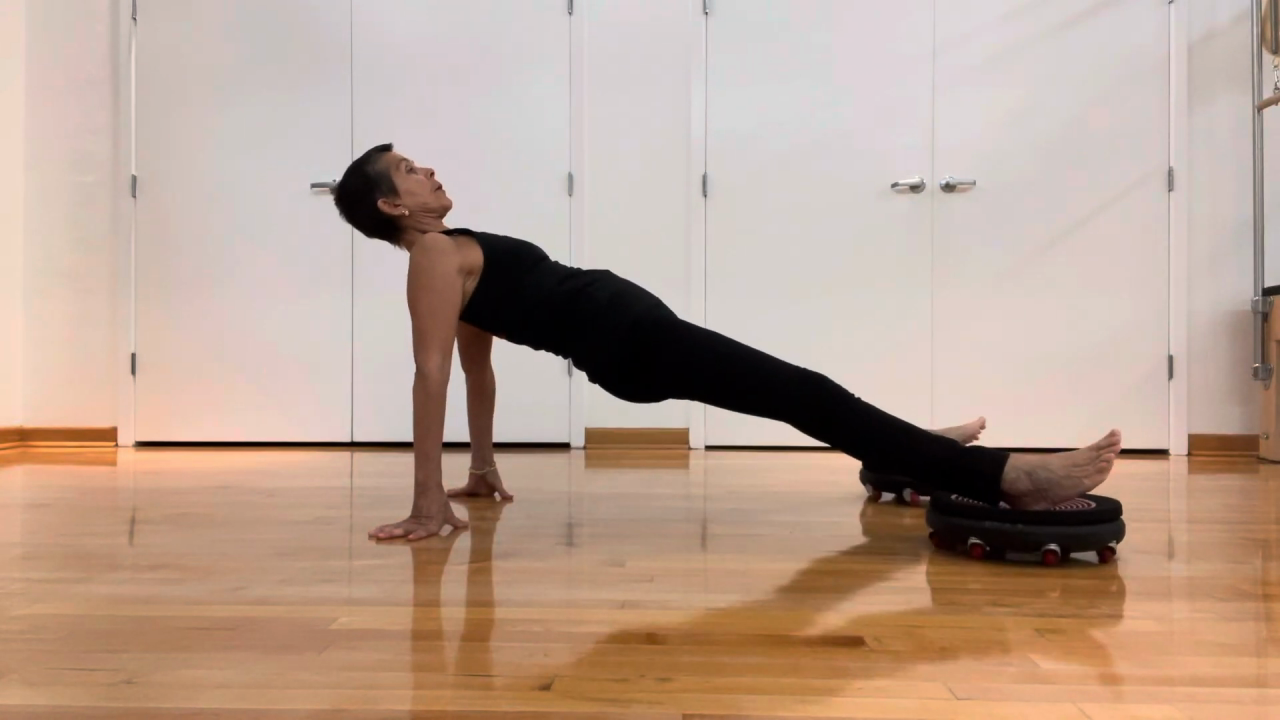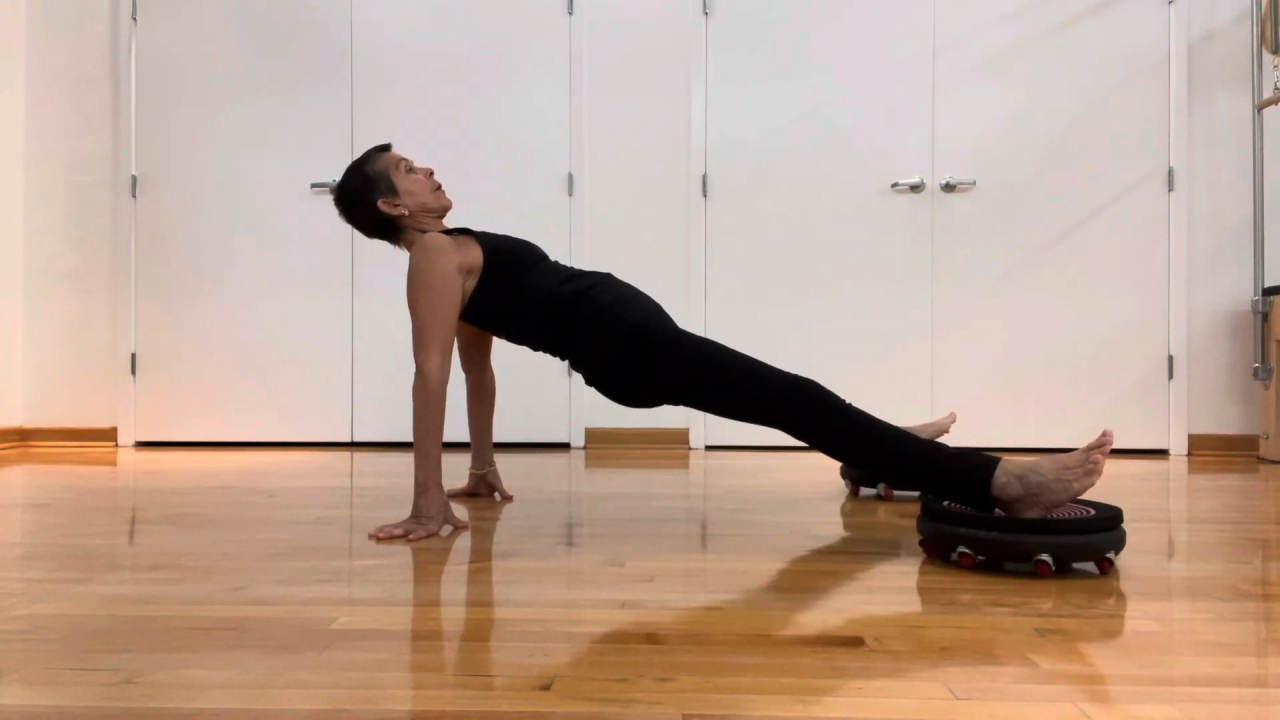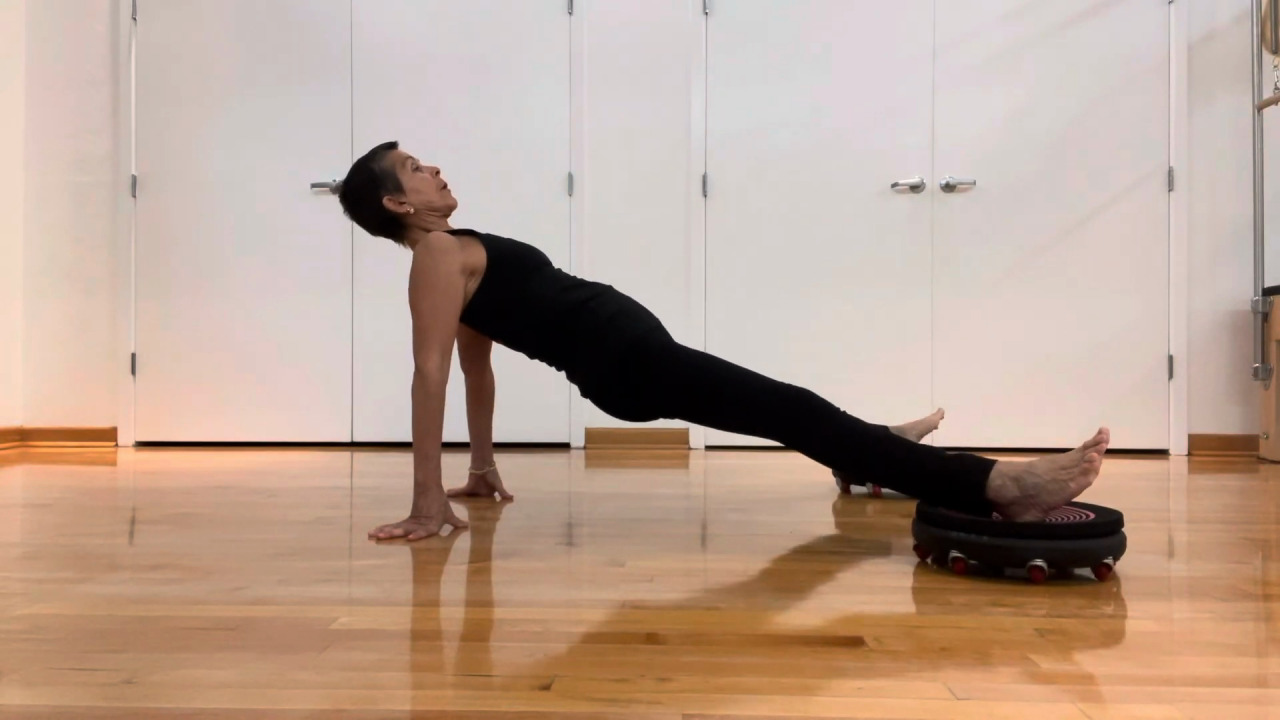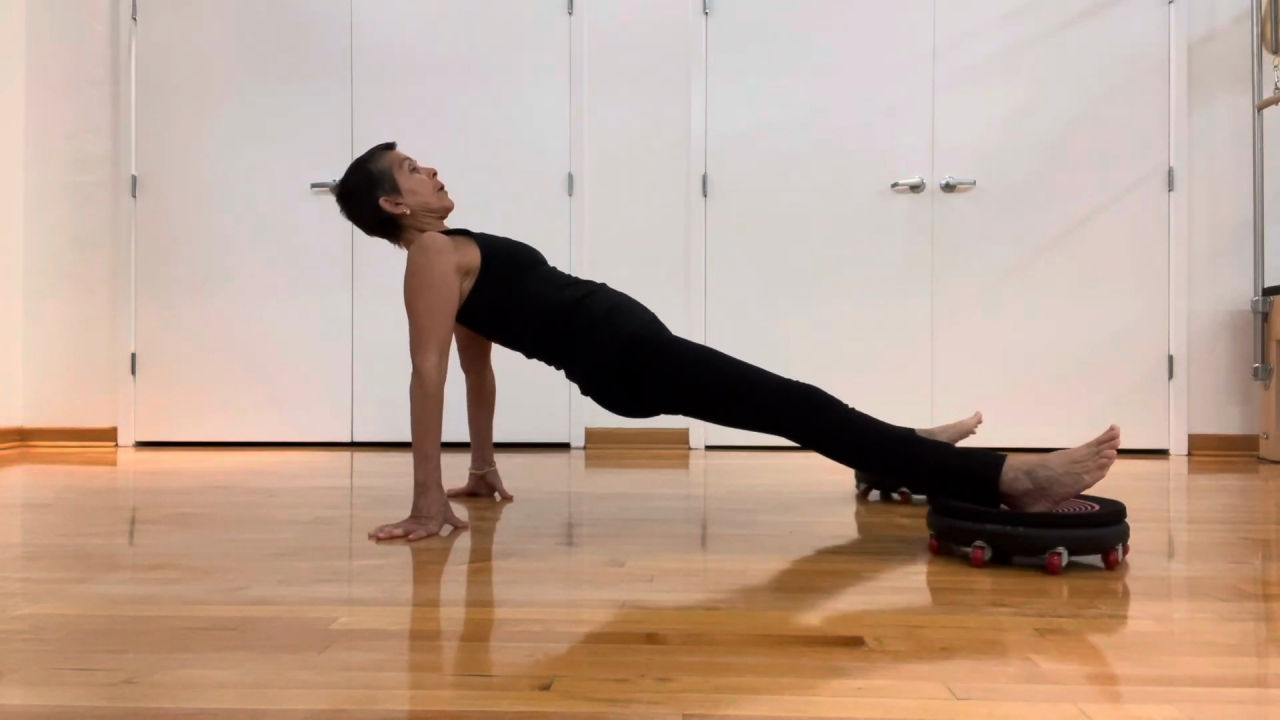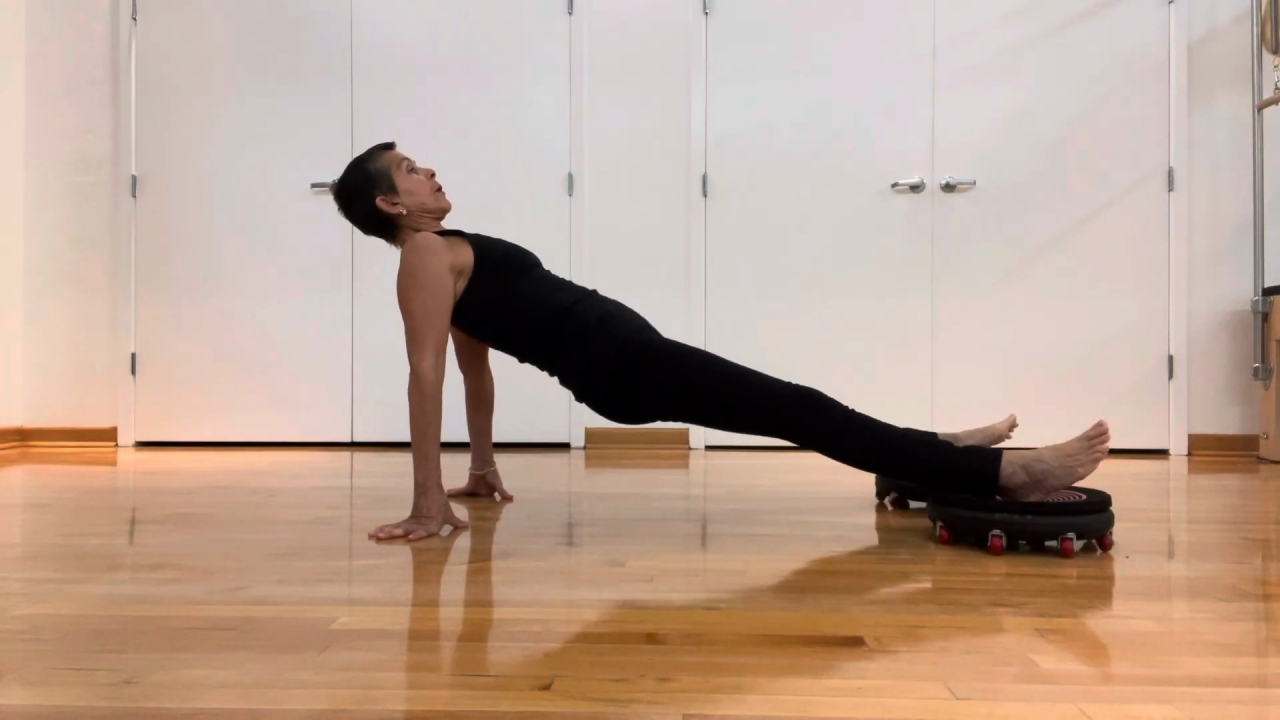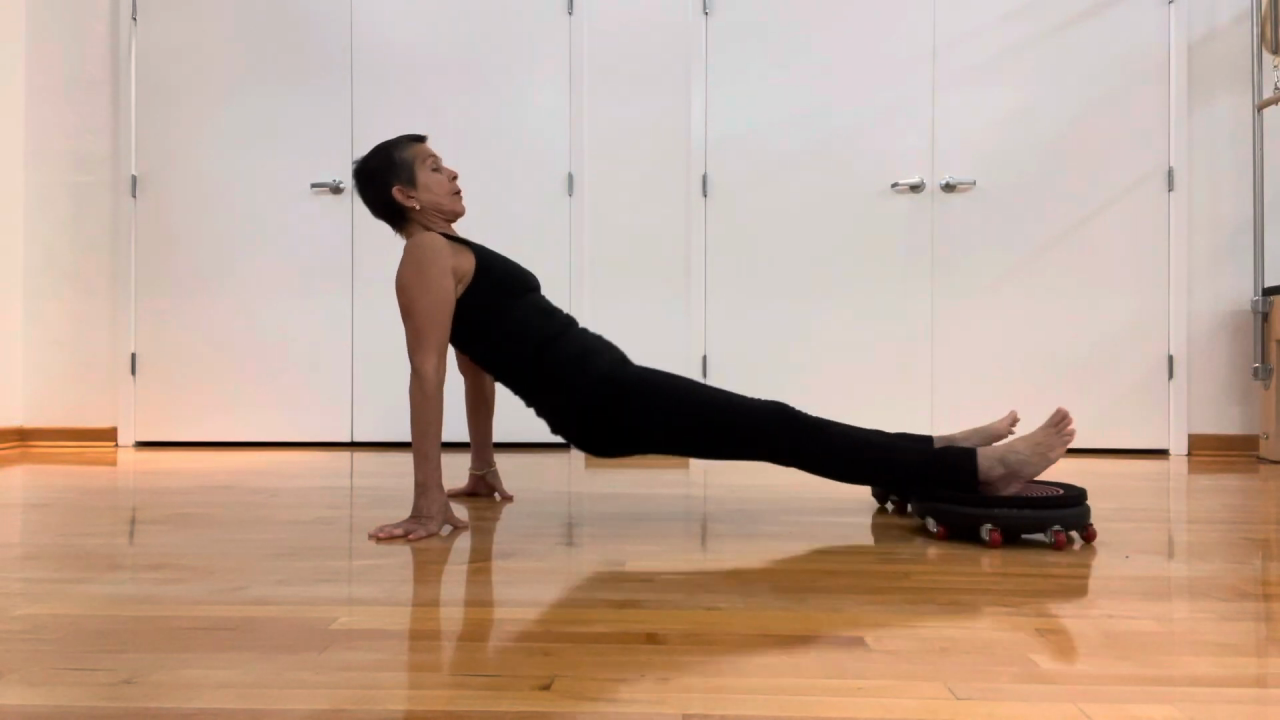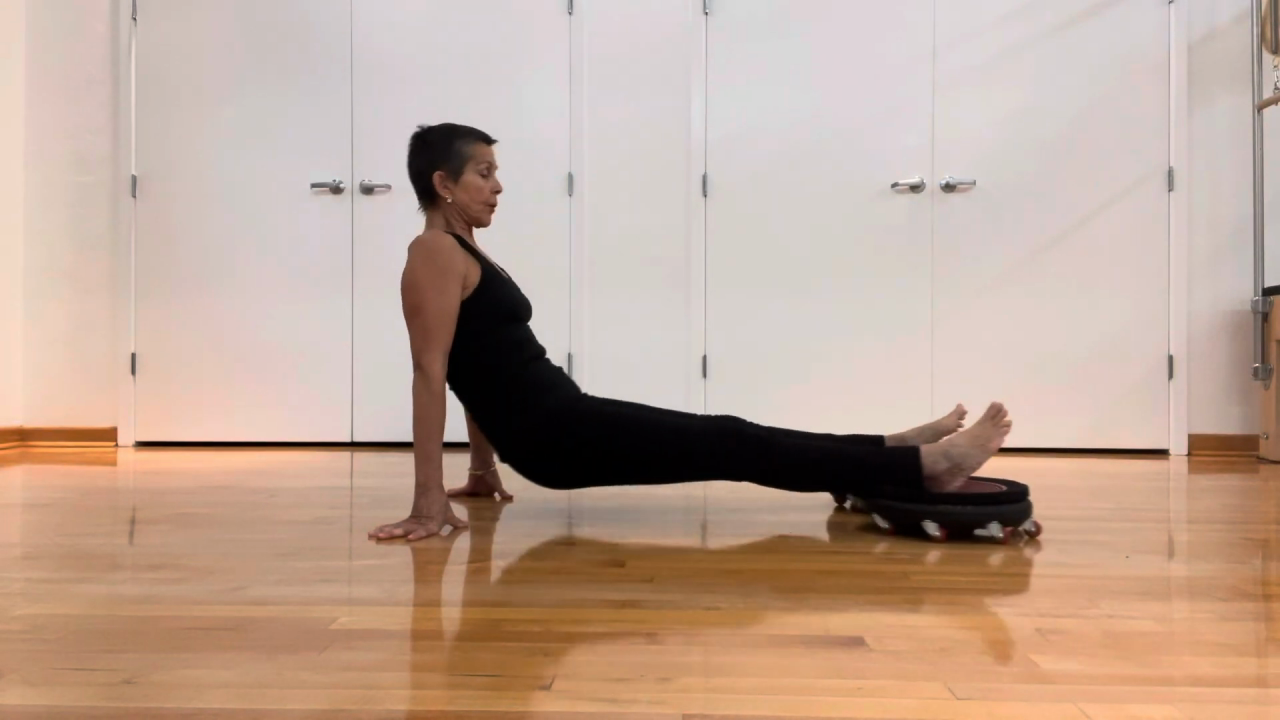
dt=0.3s
person 1, frame 1
left shoulder: (458, 256)
right shoulder: (434, 256)
left elbow: (477, 364)
right elbow: (433, 373)
right wrist: (428, 502)
left hip: (635, 325)
right hip: (628, 342)
left knee: (795, 392)
right knee: (802, 398)
left ankle: (917, 452)
right ankle: (1008, 478)
person 1, frame 2
left shoulder: (458, 255)
right shoulder: (434, 258)
left elbow: (476, 364)
right elbow: (432, 373)
right wrist: (427, 501)
left hip: (634, 331)
right hip: (627, 347)
left knee: (791, 400)
right knee: (798, 405)
left ankle: (888, 445)
right ankle: (1004, 482)
person 1, frame 3
left shoulder: (460, 256)
right shoulder: (438, 256)
left elbow: (476, 366)
right elbow: (431, 374)
right wrist: (427, 502)
left hip: (631, 345)
right hip: (624, 361)
left knee: (786, 409)
right knee: (793, 416)
left ankle: (881, 441)
right ankle: (998, 486)
person 1, frame 4
left shoulder: (456, 255)
right shoulder: (432, 255)
left elbow: (478, 363)
right elbow: (429, 372)
right wrist: (428, 501)
left hip: (629, 342)
right hip: (623, 357)
left knee: (793, 407)
right knee: (799, 411)
left ankle: (918, 448)
right ankle: (1010, 478)
person 1, frame 5
left shoulder: (451, 255)
right shoulder: (424, 254)
left elbow: (475, 365)
right elbow: (426, 373)
right wrist: (428, 503)
left hip: (622, 349)
right hip: (617, 363)
left knee: (791, 410)
right knee: (799, 414)
left ankle: (940, 453)
right ankle: (1003, 473)
person 1, frame 6
left shoulder: (454, 252)
right shoulder: (426, 254)
left elbow: (479, 362)
right elbow: (427, 371)
left wrist: (483, 467)
right wrist: (428, 500)
left hip: (601, 381)
right hip: (596, 398)
left knee: (770, 423)
right knee: (775, 432)
left ankle: (943, 452)
right ankle: (980, 469)
person 1, frame 7
left shoulder: (465, 252)
right shoulder: (434, 254)
right elbow: (429, 372)
left wrist: (484, 468)
right wrist: (429, 502)
left hip: (563, 417)
right hip: (549, 435)
left knee: (726, 437)
right knee: (730, 448)
left ankle: (901, 453)
right ankle: (923, 467)
